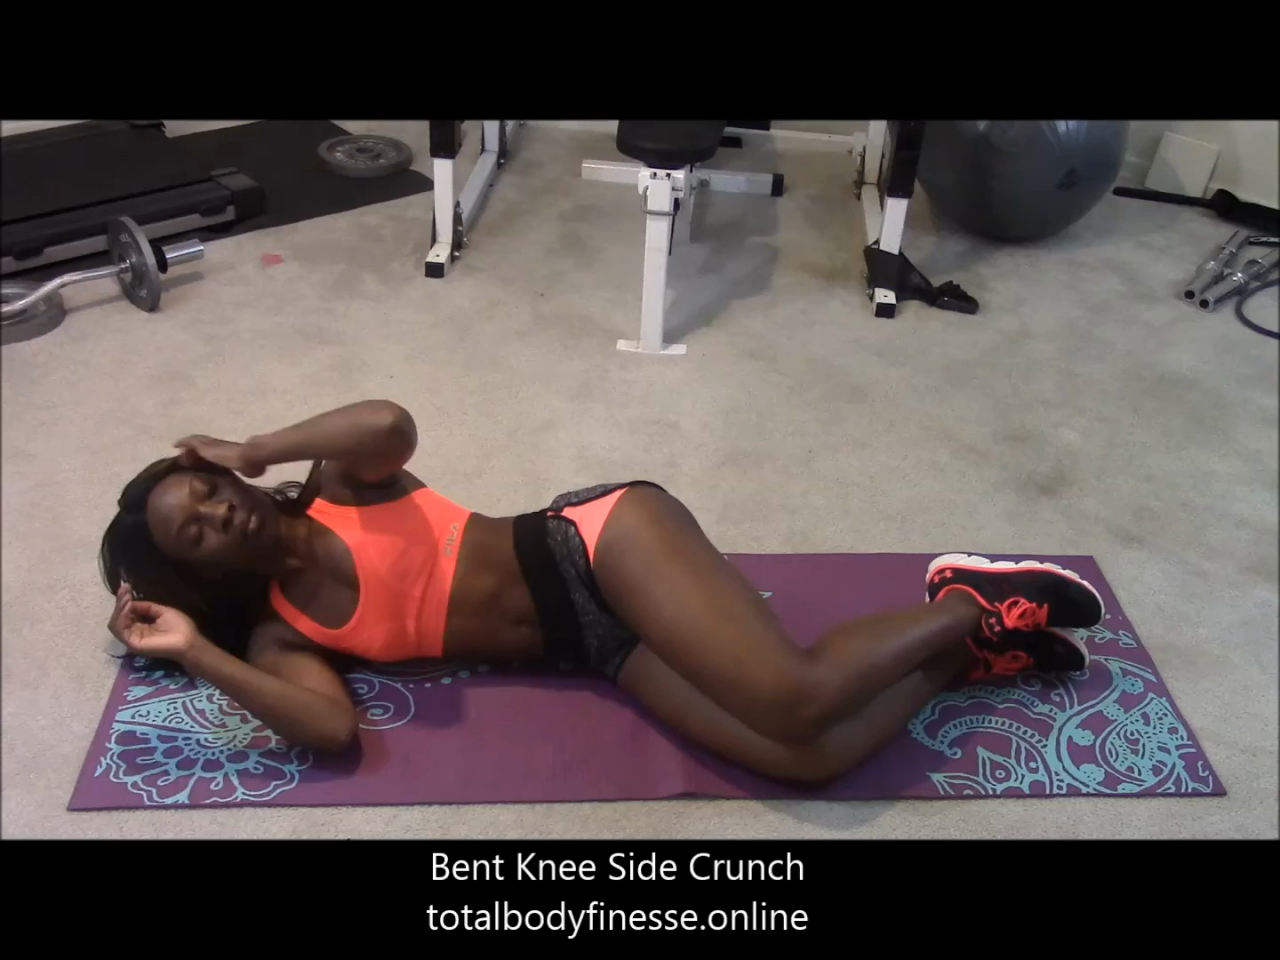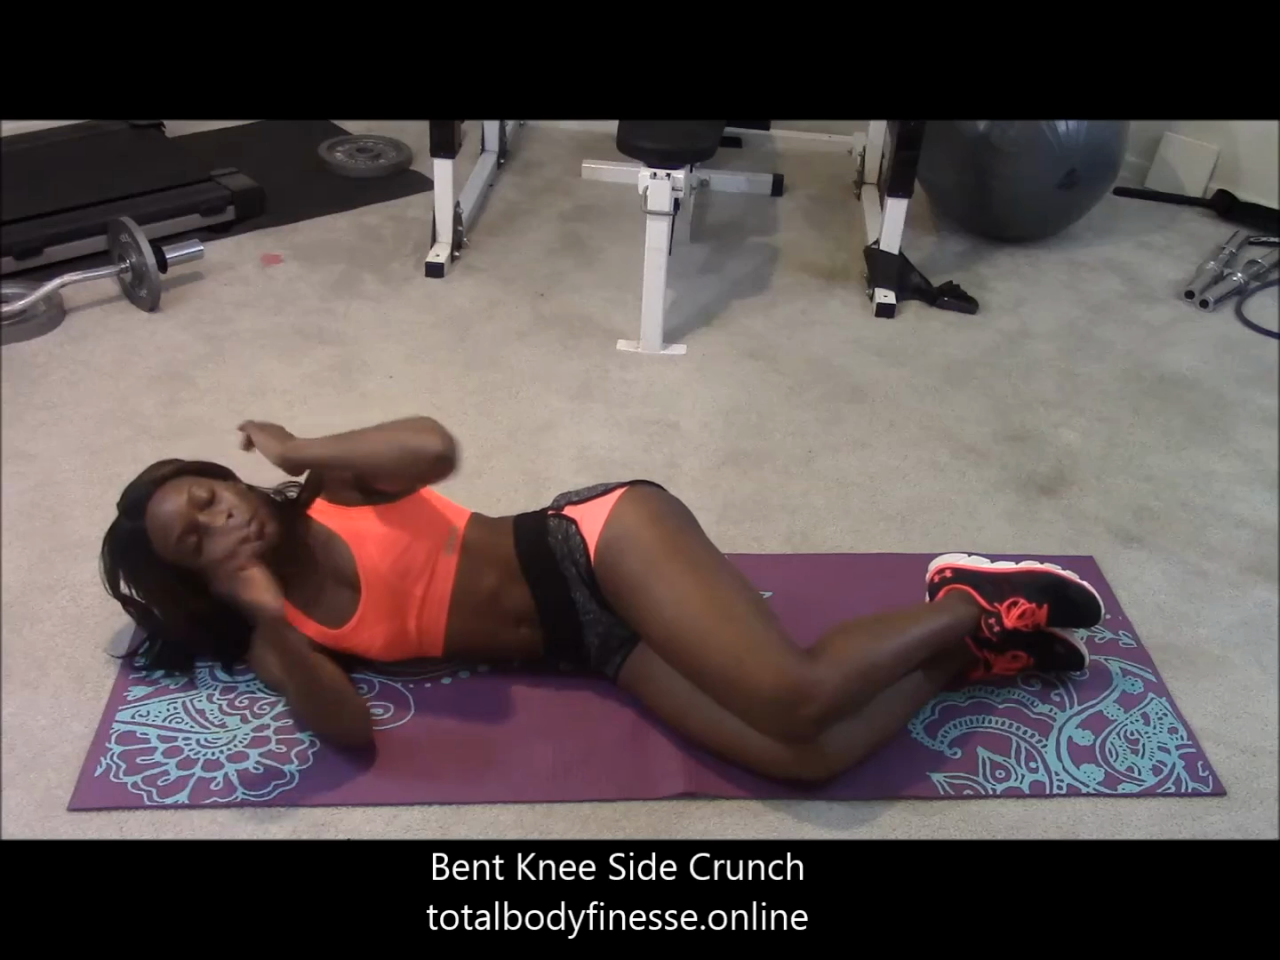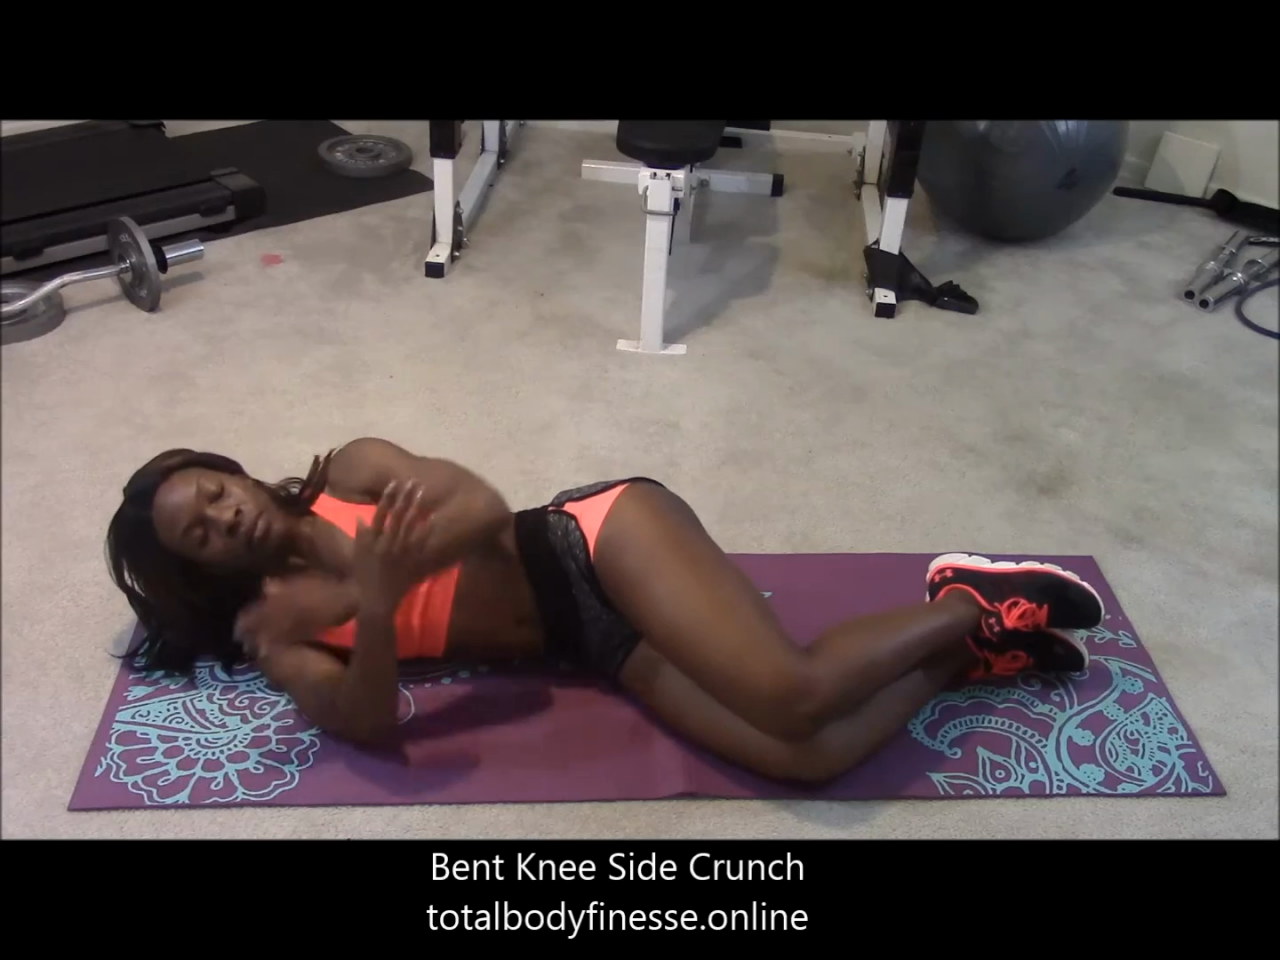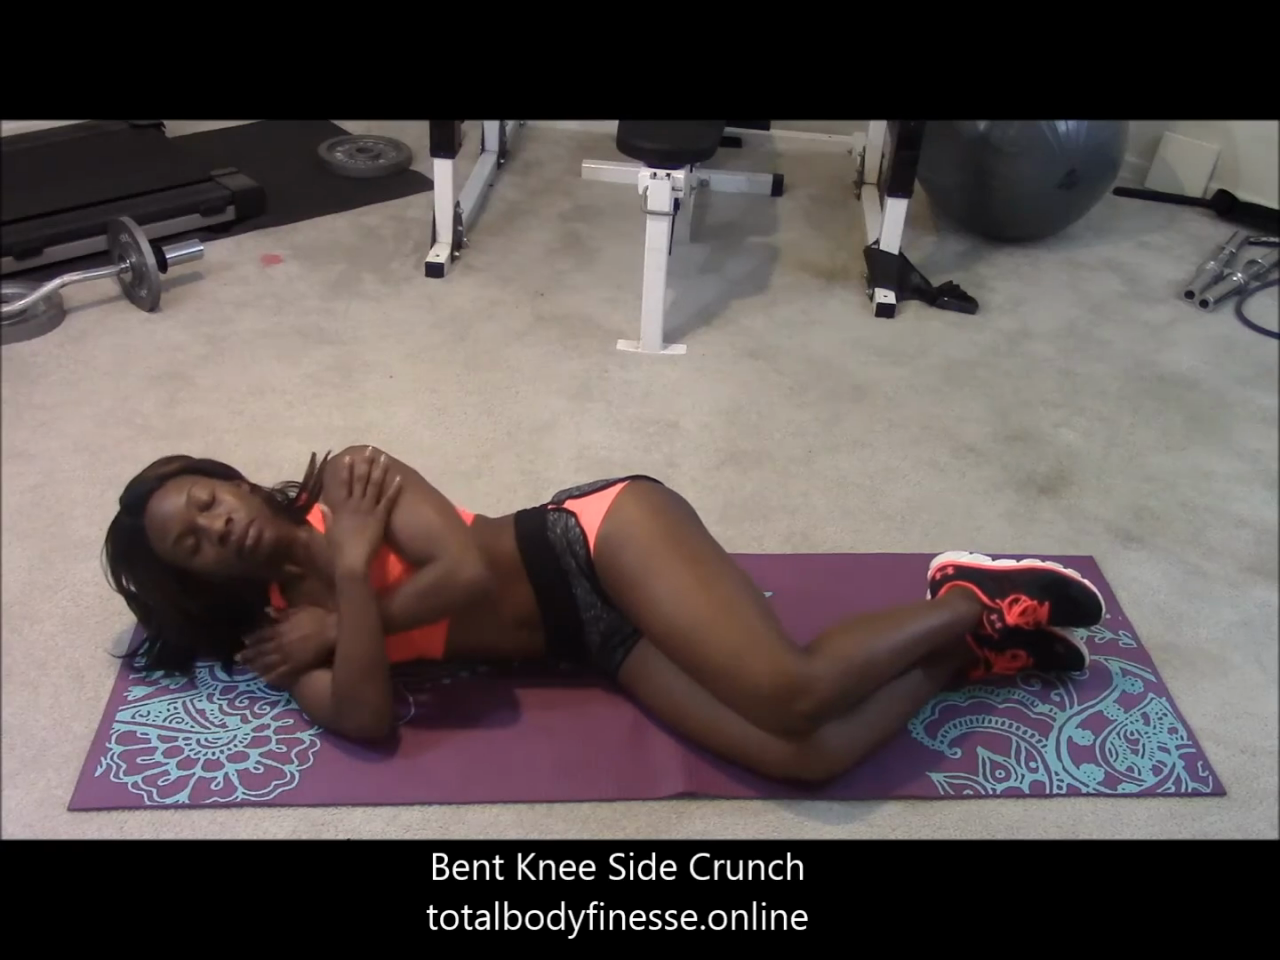
dt=0.3s
person 1, frame 1
left shoulder: (342, 484)
right shoulder: (275, 631)
left elbow: (391, 419)
right elbow: (332, 726)
left wrist: (252, 452)
right wrist: (197, 656)
left hip: (601, 539)
right hip: (596, 642)
left knee: (795, 700)
right knee: (807, 755)
left ankle: (973, 604)
right ankle: (966, 648)
person 1, frame 2
left shoulder: (342, 487)
right shoulder: (283, 623)
left elbow: (434, 445)
right elbow: (349, 727)
left wrist: (298, 452)
right wrist: (263, 622)
left hip: (601, 540)
right hip: (594, 641)
left knee: (796, 698)
right knee: (810, 753)
left ankle: (970, 603)
right ankle: (964, 648)
person 1, frame 3
left shoulder: (351, 471)
right shoulder: (277, 632)
left elbow: (487, 510)
right elbow: (368, 722)
left wrist: (355, 589)
right wrist: (368, 601)
left hip: (601, 537)
right hip: (592, 642)
left knee: (795, 695)
right knee: (808, 755)
left ankle: (977, 602)
right ankle: (968, 646)
person 1, frame 4
left shoulder: (344, 479)
right shoulder: (279, 629)
left elbow: (465, 572)
right elbow: (366, 717)
left wrist: (347, 612)
right wrist: (350, 572)
left hip: (601, 532)
right hip: (598, 639)
left knee: (795, 695)
right knee: (807, 751)
left ankle: (972, 595)
right ankle: (968, 645)
